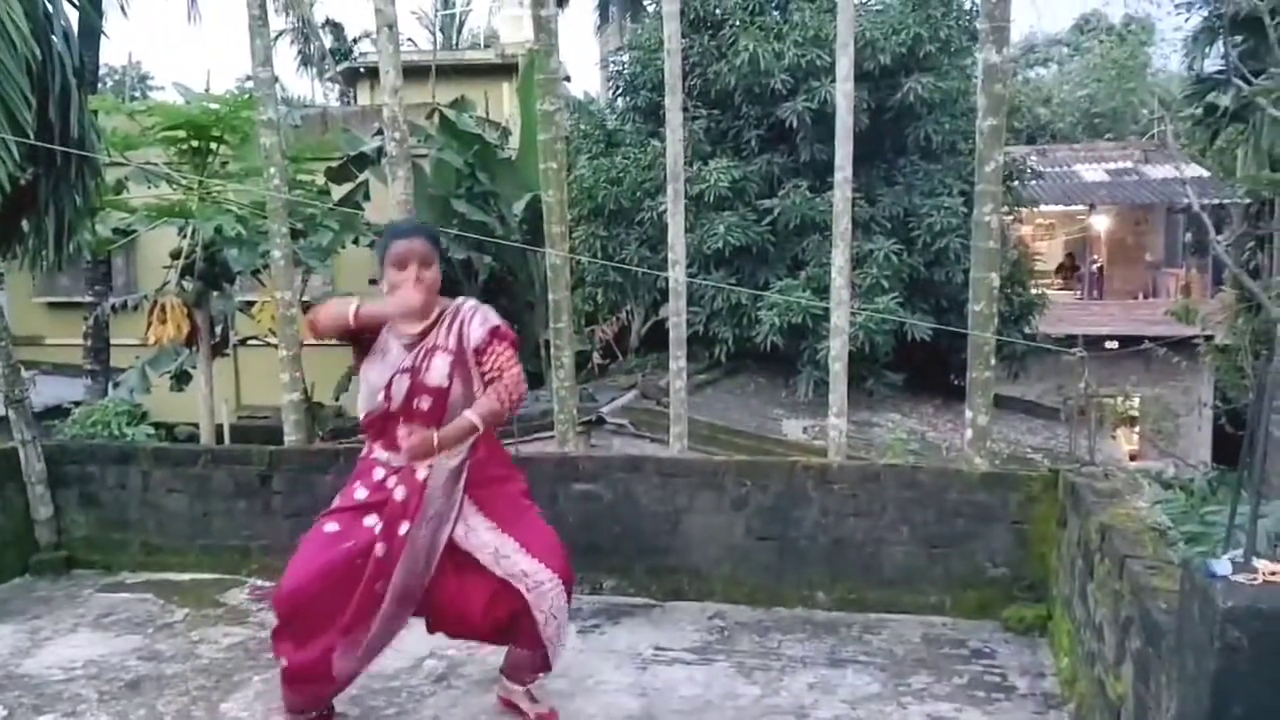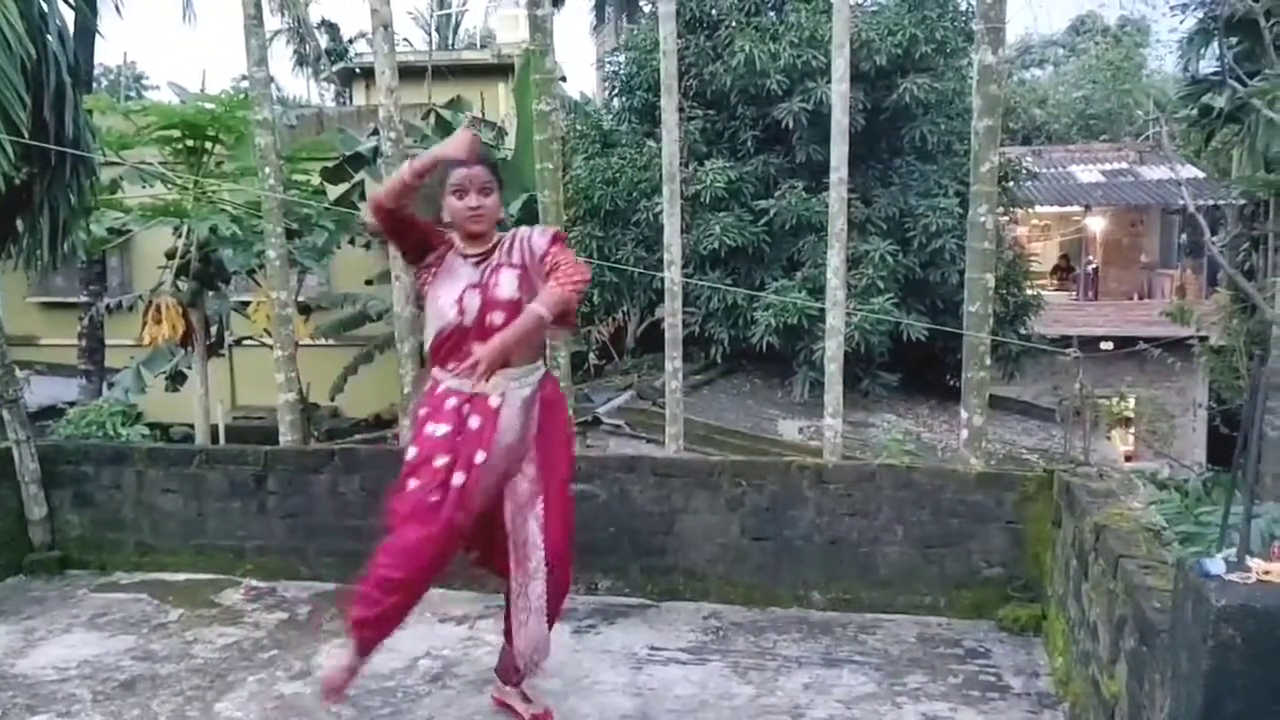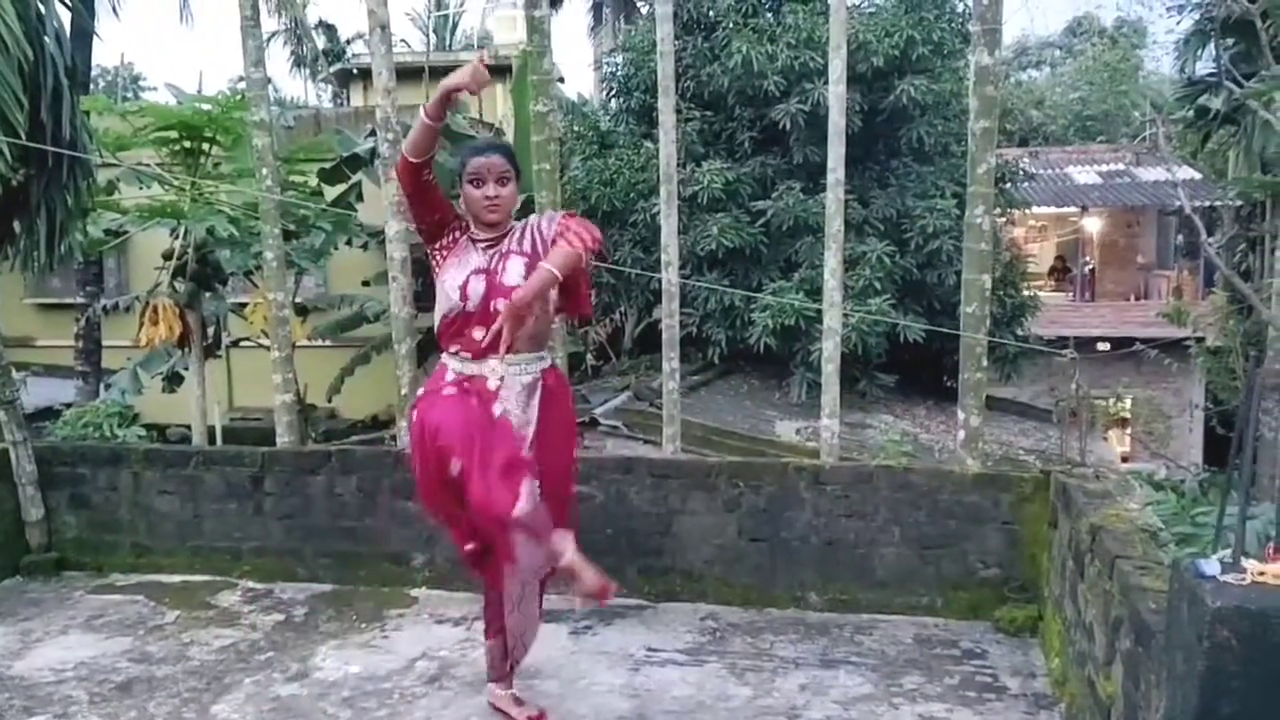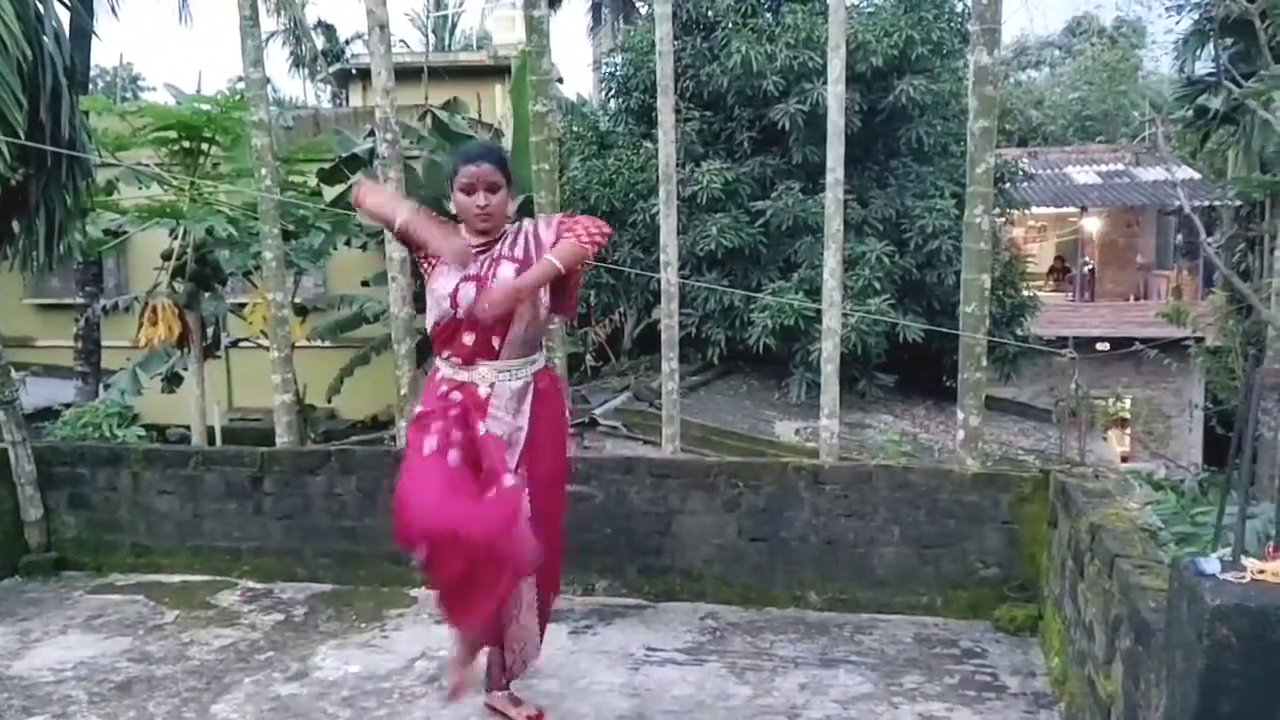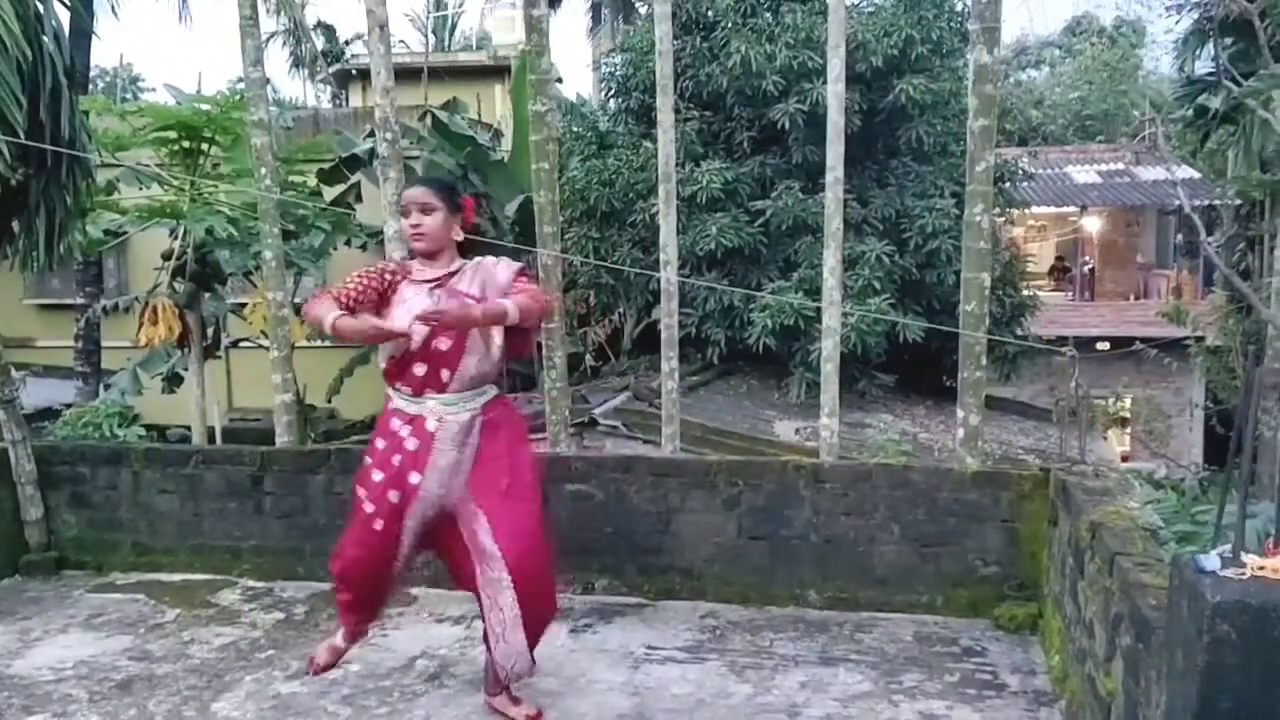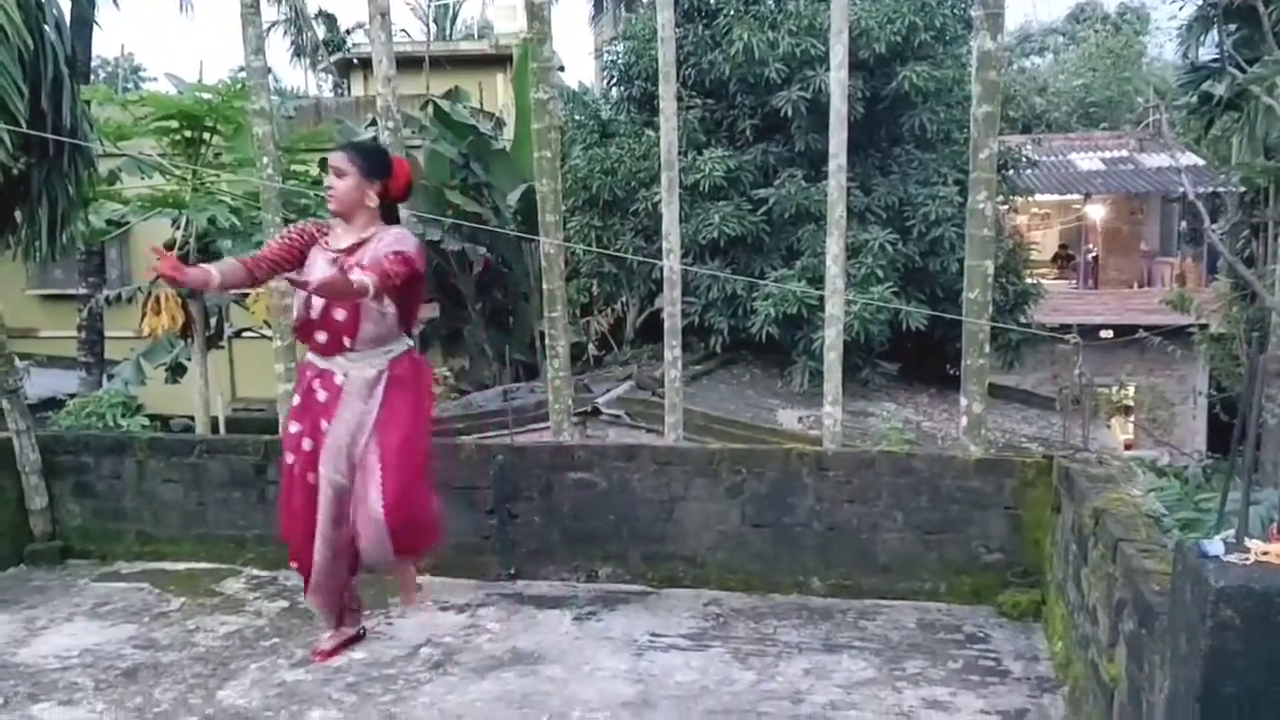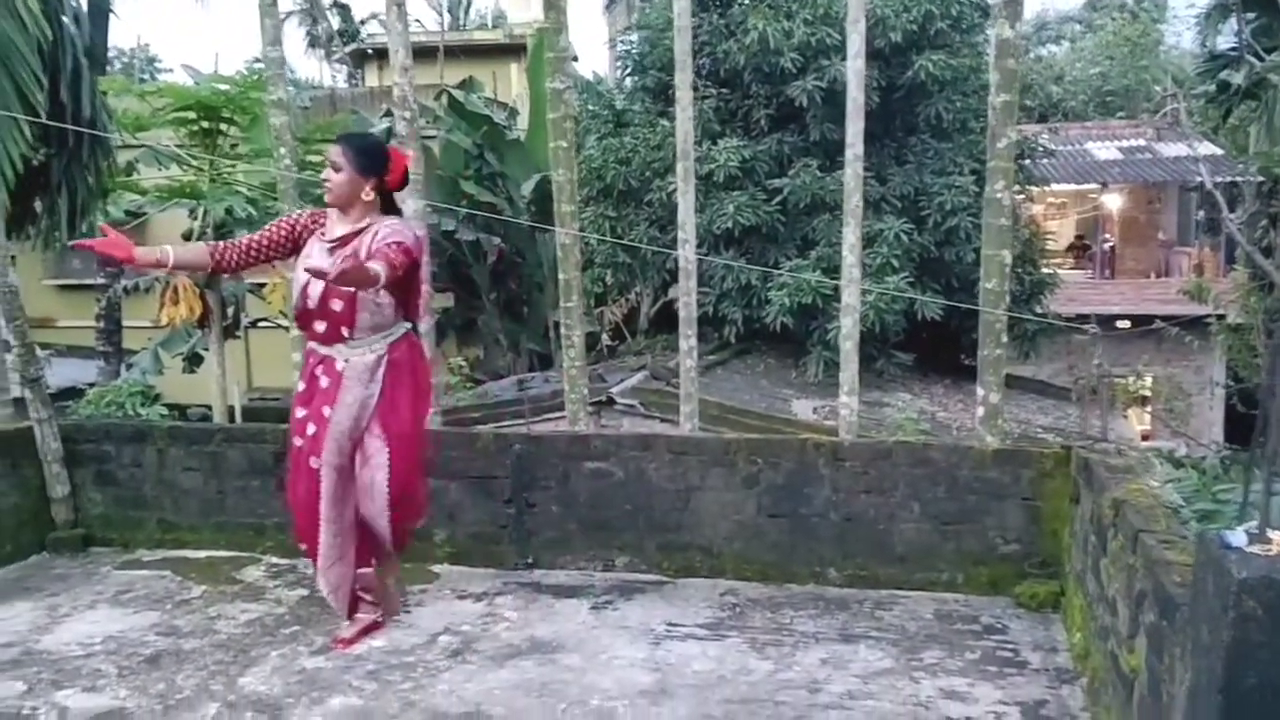
dt=0.4s
person 1, frame 1
left shoulder: (472, 320)
right shoulder: (373, 320)
left elbow: (510, 386)
right elbow: (319, 320)
left wrist: (444, 437)
right wrist: (382, 310)
left hip: (467, 476)
right hip: (386, 481)
left knee: (545, 574)
right knee: (305, 588)
person 1, frame 2
left shoulder: (533, 244)
right shoulder: (432, 252)
left elbow: (571, 281)
right elbow: (382, 209)
left wrist: (507, 339)
right wrist: (435, 157)
left hip: (528, 411)
right hip: (454, 411)
left knee: (538, 548)
right knee: (418, 538)
right ankle: (357, 648)
person 1, frame 3
left shoulder: (543, 233)
right shoulder: (446, 236)
left elbow: (585, 238)
right elbow: (411, 169)
left wrist: (528, 298)
right wrist: (446, 94)
left hip: (531, 395)
right hip: (460, 386)
left knee: (508, 536)
right knee: (451, 430)
right ankle: (559, 550)
person 1, frame 4
left shoulder: (536, 235)
right shoulder: (437, 242)
left elbow: (593, 232)
right elbow: (369, 195)
left wrist: (523, 285)
right wrist: (426, 229)
left hip: (523, 405)
right hip: (452, 401)
left knee: (519, 537)
right knee: (436, 514)
right ankle: (468, 638)
person 1, frame 5
left shoulder: (490, 274)
right shoulder: (390, 278)
left elbow: (534, 302)
right elbow: (318, 305)
left wrist: (476, 315)
right wrist: (350, 326)
left hip: (479, 435)
right hip: (406, 433)
left knee: (509, 557)
right knee: (372, 546)
right ankle: (349, 629)
person 1, frame 6
left shoulder: (397, 243)
right shoulder: (311, 236)
left elbow: (378, 279)
right elbow: (254, 266)
left wrist: (343, 286)
right wrist: (196, 275)
left hip: (385, 387)
right hip: (322, 387)
left knee: (387, 501)
right knee: (314, 506)
left ankle: (401, 562)
right ankle: (343, 620)
person 1, frame 7
left shoulder: (395, 233)
right shoulder: (310, 224)
left elbow: (387, 267)
right elbow: (230, 253)
left wrist: (359, 274)
right wrist: (140, 255)
left hip: (383, 372)
right hip: (324, 374)
left knee: (382, 485)
right knee: (321, 486)
left ankle: (384, 576)
right ankle: (362, 604)
